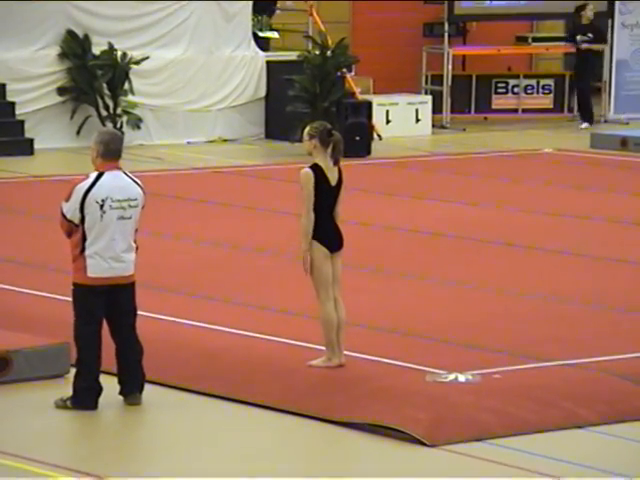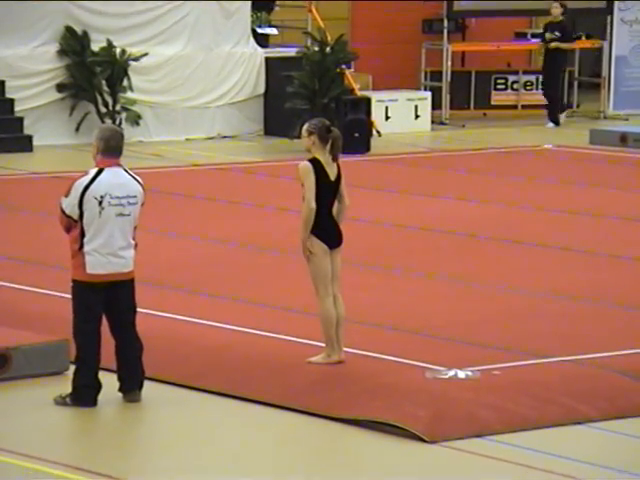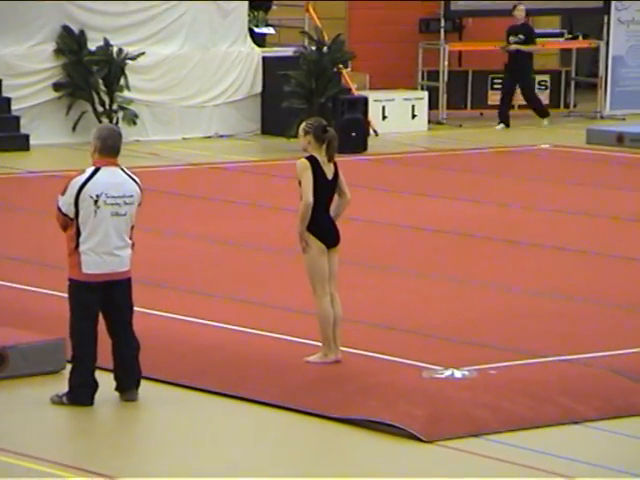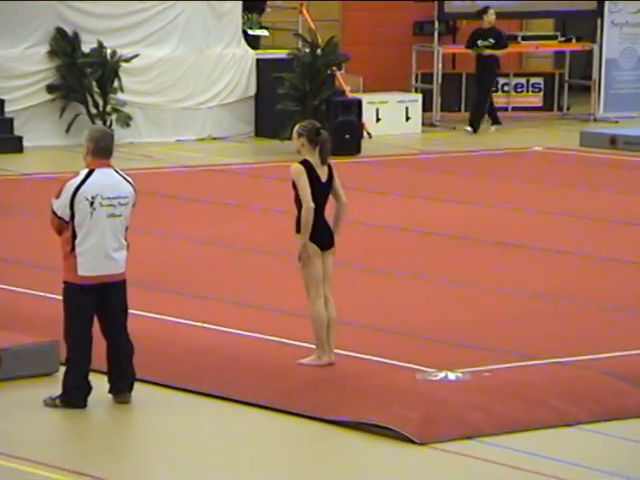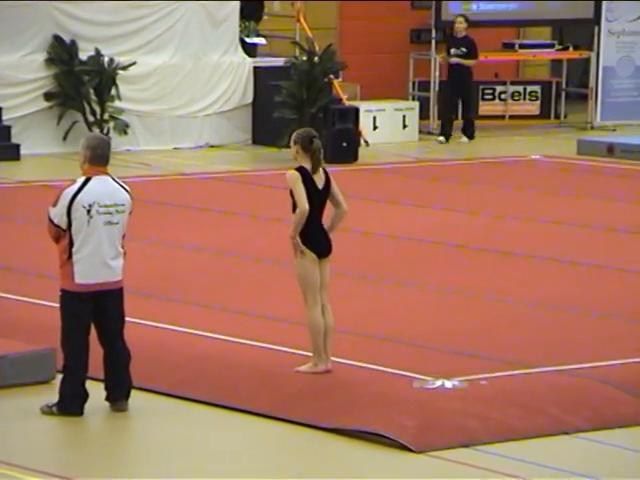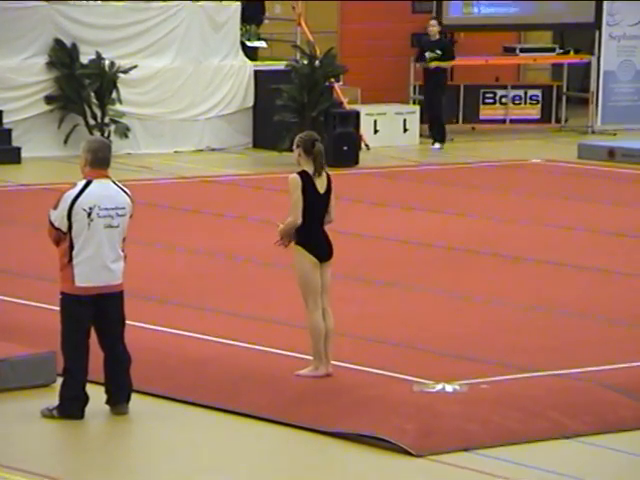
dt=0.4s
person 1, frame 1
left shoulder: (86, 188)
right shoulder: (136, 187)
left elbow: (67, 226)
left hip: (91, 274)
right hip: (124, 272)
left knee: (88, 336)
right knee: (126, 332)
left ankle: (85, 396)
right ankle: (133, 389)
person 1, frame 2
left shoulder: (85, 184)
right shoulder: (136, 184)
left elbow: (66, 222)
left hip: (90, 270)
right hip: (123, 269)
left knee: (87, 333)
right knee: (125, 329)
left ankle: (84, 393)
right ankle: (132, 386)
person 1, frame 3
left shoulder: (81, 183)
right shoulder: (133, 184)
left elbow: (63, 220)
left hip: (86, 270)
right hip: (120, 268)
left knee: (83, 333)
right knee: (122, 329)
left ankle: (80, 392)
right ankle: (129, 386)
person 1, frame 4
left shoulder: (76, 185)
right shoulder: (127, 185)
left elbow: (57, 224)
left hip: (81, 273)
right hip: (115, 271)
left knee: (78, 336)
right knee: (117, 332)
left ankle: (74, 395)
right ankle: (122, 388)
person 1, frame 5
left shoulder: (74, 193)
right shoulder: (123, 193)
left elbow: (54, 232)
left hip: (78, 281)
right hip: (112, 279)
left knee: (75, 344)
right knee: (114, 340)
left ankle: (71, 402)
right ankle: (119, 396)
person 1, frame 6
left shoulder: (74, 196)
right shoulder: (124, 196)
left elbow: (55, 235)
left hip: (78, 284)
right hip: (112, 282)
left knee: (75, 347)
right knee: (114, 343)
left ankle: (71, 406)
right ankle: (120, 399)
person 2, frame 1
left shoulder: (309, 173)
right shoulder: (337, 169)
left elbow: (308, 214)
right elbow: (336, 210)
left wrist: (305, 248)
left hip: (320, 238)
right hip: (336, 236)
left knee: (325, 298)
right knee: (335, 296)
left ankle: (331, 355)
right ankle: (338, 352)
person 2, frame 2
left shoulder: (307, 166)
right shoulder: (335, 165)
left elbow: (310, 206)
right elbow: (343, 202)
left wrist: (304, 237)
right wrist: (334, 226)
left hip: (319, 234)
right hip: (334, 232)
left knee: (324, 295)
right knee: (334, 293)
left ankle: (331, 352)
right ankle: (338, 349)
person 2, frame 3
left shoulder: (305, 163)
right shoulder: (332, 163)
left elbow: (307, 200)
right elbow: (345, 197)
left wrist: (301, 229)
left hip: (315, 233)
right hip: (331, 231)
left knee: (321, 294)
right knee: (331, 292)
left ankle: (328, 351)
right ankle: (335, 348)
person 2, frame 4
left shoulder: (299, 168)
right shoulder: (327, 166)
left elbow: (308, 206)
right elbow: (342, 202)
left wrist: (304, 241)
right wrist: (334, 233)
left hip: (312, 236)
right hip: (326, 234)
left knee: (315, 296)
right knee: (326, 294)
left ankle: (321, 354)
right ankle: (329, 350)
person 2, frame 5
left shoulder: (295, 175)
right shoulder: (324, 174)
left elbow: (303, 209)
right elbow: (342, 209)
left wrist: (294, 235)
right wrist: (326, 231)
left hip: (308, 242)
right hip: (324, 240)
left knee: (312, 304)
right knee: (323, 302)
left ankle: (318, 361)
right ankle: (325, 358)
person 2, frame 6
left shoulder: (296, 179)
right shoulder: (326, 177)
left elbow: (296, 219)
right elbow: (329, 217)
left wrist: (284, 231)
left hip: (307, 247)
right hip: (324, 244)
left knee: (313, 308)
right knee: (324, 306)
left ankle: (318, 365)
right ankle: (325, 362)
person 3, frame 1
left shoulder: (595, 28)
right shoulder: (575, 28)
left elbow: (603, 46)
right elbow: (570, 44)
left wrist: (588, 45)
right wrist: (572, 45)
left hip: (591, 63)
right hip: (579, 63)
left knee: (585, 90)
right knee: (580, 91)
left ankle: (587, 119)
right ankle: (587, 119)
person 3, frame 2
left shoulder: (565, 26)
right shoulder: (547, 25)
left elbow: (570, 45)
left wrist: (557, 44)
right wrist: (543, 45)
left hip: (559, 62)
right hip: (547, 62)
left knee: (554, 91)
right knee: (546, 90)
left ankle: (554, 120)
right ankle: (561, 109)
person 3, frame 3
left shoulder: (528, 29)
right shoulder: (510, 29)
left elbow: (532, 48)
left wrist: (517, 47)
right wrist: (506, 48)
left hip: (525, 66)
right hip: (511, 65)
left knee: (528, 93)
right knee: (506, 92)
left ankle: (544, 114)
right ankle: (504, 121)
person 3, frame 4
left shoulder: (497, 33)
right shoulder: (476, 33)
left elbow: (503, 51)
right elbow: (469, 50)
left wrist: (490, 52)
right wrist: (475, 52)
left hip: (491, 68)
right hip: (480, 68)
left knee: (482, 96)
right knee: (485, 96)
left ankle: (473, 125)
right ankle: (496, 121)
person 3, frame 5
left shoulder: (469, 42)
right shoulder: (451, 41)
left elbow: (473, 62)
left wrist: (458, 60)
right wrist: (446, 60)
left hip: (465, 78)
right hip: (452, 77)
left knee: (467, 106)
right knee: (448, 105)
left ankle: (469, 133)
right ankle: (444, 135)
person 3, frame 6
left shoulder: (445, 44)
right shoulder: (424, 44)
left elbow: (450, 63)
right elbow: (420, 62)
left wrist: (437, 63)
left hip: (440, 81)
right hip: (428, 81)
left knee: (436, 109)
right knee: (430, 110)
left ankle: (439, 139)
right ankle: (437, 139)
